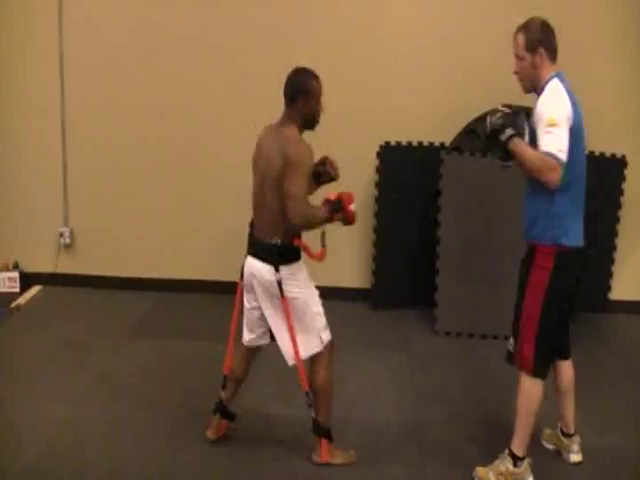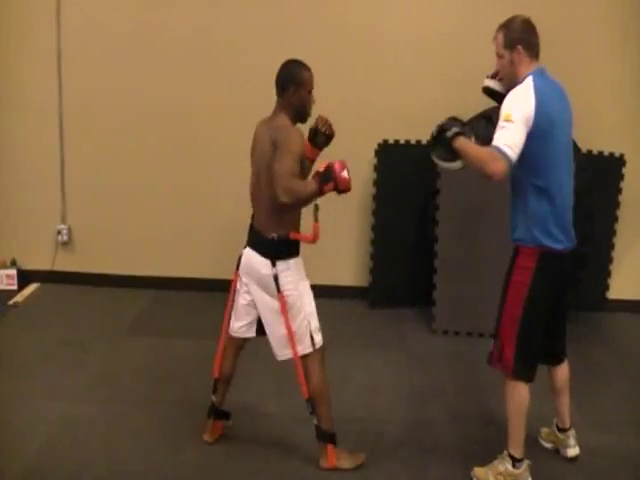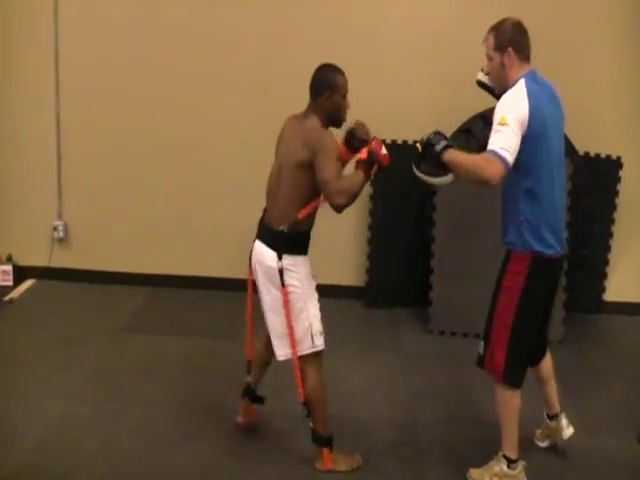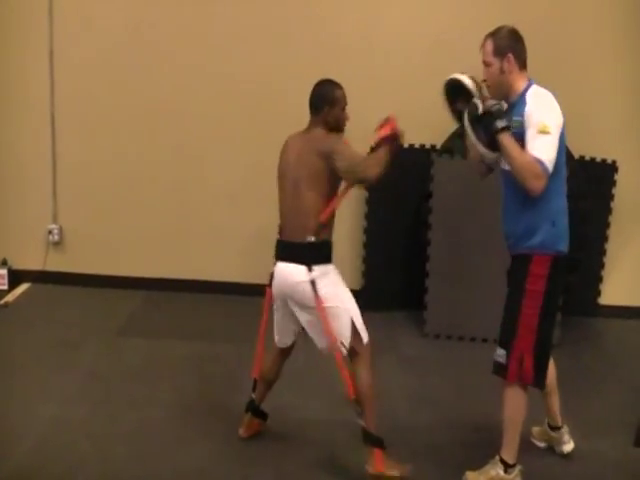
dt=0.3s
person 1, frame 1
left shoulder: (552, 98)
right shoulder: (557, 96)
left elbow: (550, 173)
left wrist: (508, 137)
right wrist: (514, 136)
left hip: (549, 243)
right hip: (566, 241)
left knee: (530, 354)
right knee: (558, 344)
right ankle: (568, 436)
person 1, frame 2
left shoulder: (523, 95)
right shoulder: (555, 92)
left elbow: (497, 166)
left wrist: (455, 136)
right wrist: (501, 122)
left hip: (536, 244)
right hip: (561, 241)
left knee: (514, 355)
right knee: (552, 345)
right ankle: (564, 432)
person 1, frame 3
left shoulder: (516, 98)
right shoulder: (546, 93)
left elbow: (493, 171)
left wrist: (443, 150)
left hip: (527, 247)
right hip: (550, 243)
left knee: (501, 355)
right knee: (532, 340)
right ankle: (556, 419)
person 1, frame 4
left shoulder: (541, 104)
right shoulder: (514, 107)
left elbow: (535, 180)
right elbow: (483, 168)
left wrist: (500, 132)
left hip: (540, 250)
right hip: (530, 247)
left knee: (516, 358)
right knee: (535, 345)
right ankle: (556, 429)
person 2, frame 1
left shoulder: (268, 135)
right shoulder: (297, 148)
right elbow: (297, 215)
left wrist: (317, 178)
right wrist: (334, 208)
left hip: (255, 256)
right hip: (282, 264)
left knee: (250, 342)
right knee: (321, 350)
left ankle: (219, 419)
right ankle: (324, 444)
person 2, frame 2
left shoulder: (264, 127)
right shoulder: (288, 134)
right elbow: (286, 193)
left wrist: (315, 145)
right wrist: (327, 179)
left hip: (254, 251)
right hip: (279, 259)
left knee: (236, 338)
right knee: (312, 353)
left ankle: (214, 420)
right ankle: (329, 450)
person 2, frame 3
left shoulder: (292, 124)
right shoulder: (319, 136)
right elbow: (338, 198)
left wrist: (350, 145)
right wrist: (367, 163)
left hip: (265, 245)
right hip: (286, 255)
left knee: (276, 334)
right knee: (310, 354)
left ankle: (249, 401)
right ankle: (326, 452)
person 2, frame 4
left shoulder: (290, 144)
right shoulder: (330, 143)
right elbow: (367, 173)
right wrist: (388, 143)
left hip: (283, 264)
right hip: (312, 267)
left knee: (283, 345)
right knee: (361, 350)
left ankle: (253, 417)
